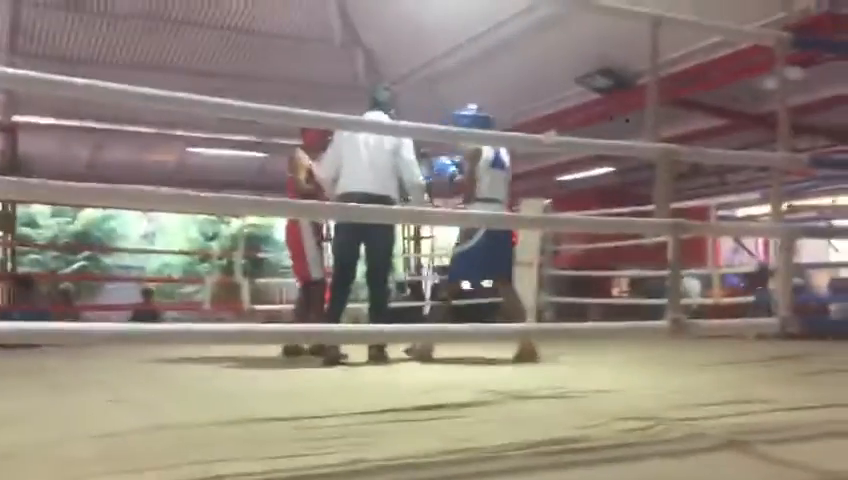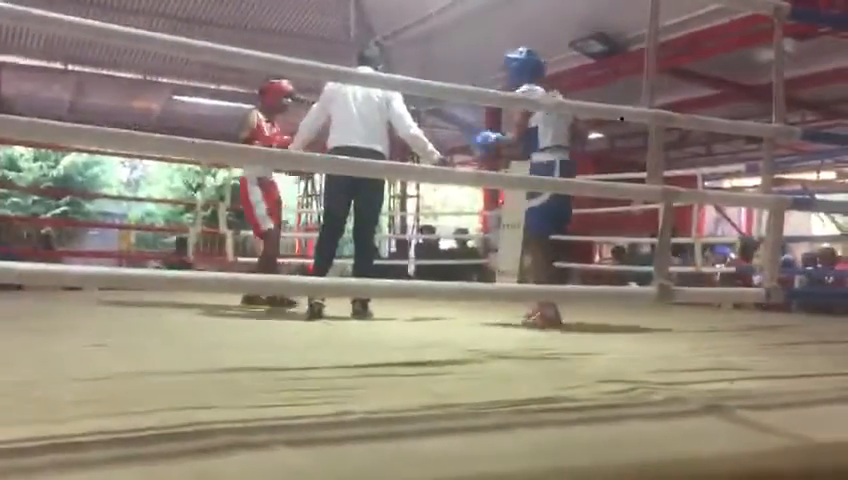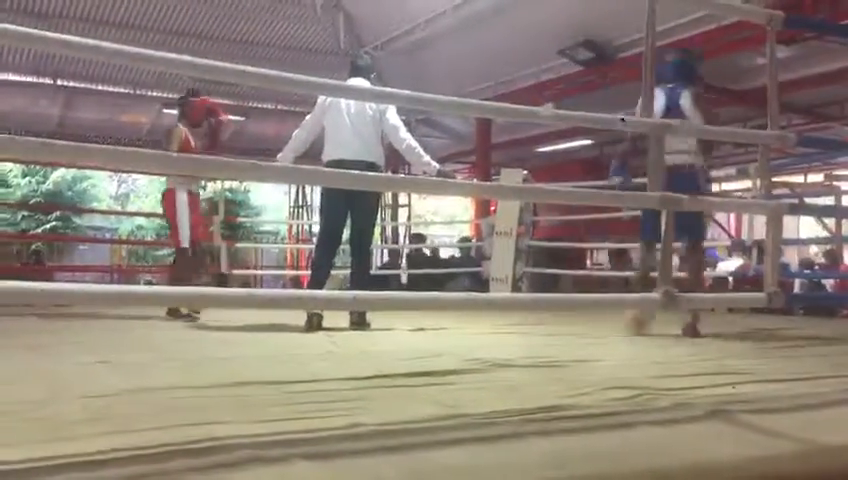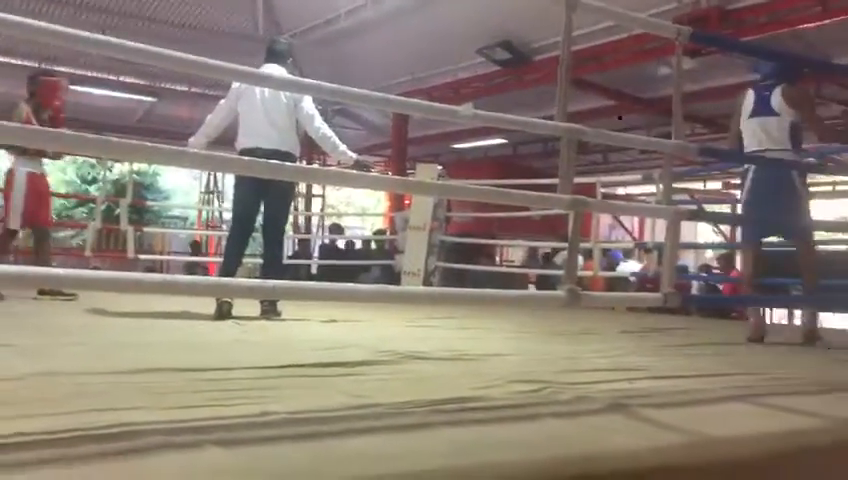
dt=0.7s
person 1, frame 1
left shoulder: (346, 130)
right shoulder: (397, 133)
left elbow: (325, 174)
right elbow: (413, 178)
left wrist: (337, 198)
right wrist: (418, 203)
left hip: (349, 204)
right hip: (381, 206)
left knee: (342, 274)
right knee: (378, 276)
right ankle: (377, 344)
person 1, frame 2
left shoulder: (335, 85)
right shoulder: (386, 89)
left elbow: (311, 122)
right elbow: (407, 128)
left wrist: (292, 151)
right wrist: (434, 156)
left hip: (340, 158)
right hip: (372, 161)
left knee: (331, 228)
right knee: (365, 232)
left ankle: (316, 297)
right ankle: (359, 300)
person 1, frame 3
left shoulder: (329, 96)
right shoulder: (379, 99)
left elbow: (305, 132)
right elbow: (401, 138)
left wrist: (281, 162)
right wrist: (432, 167)
left hip: (335, 171)
right hip: (367, 172)
left knee: (327, 240)
right knee: (361, 242)
left ankle: (313, 307)
right ankle: (358, 311)
person 1, frame 4
left shoulder: (245, 82)
left elbow: (218, 118)
right elbow: (317, 126)
left wrist: (193, 145)
right wrist: (348, 157)
left hip: (250, 158)
right hip: (281, 161)
left knee: (240, 227)
right knee: (274, 231)
left ankle: (224, 295)
right ankle: (268, 300)
person 2, frame 1
left shoulder: (474, 147)
right shoulder: (501, 151)
left elbow: (467, 191)
left wrist: (454, 175)
left knee: (451, 283)
right knee: (504, 284)
left ankle: (426, 344)
right ankle: (526, 343)
person 2, frame 2
left shoulder: (526, 93)
right shoulder: (554, 96)
left elbow: (518, 138)
right elbow: (575, 133)
left wrist: (491, 141)
left hip: (546, 169)
right hip: (562, 167)
left knee: (535, 240)
right knee: (540, 239)
left ankle: (546, 309)
right ankle: (544, 306)
person 2, frame 3
left shoulder: (650, 97)
right shoulder: (694, 96)
left elbow: (634, 136)
right elbow: (707, 146)
left wrist: (619, 164)
left hip: (660, 175)
right hip: (692, 173)
left knee: (649, 244)
right knee: (694, 247)
left ankle: (643, 306)
right ankle: (692, 319)
person 2, frame 4
left shoulder: (747, 96)
right shoulder: (792, 93)
left elbow: (733, 142)
right elbow: (823, 133)
left hip: (755, 176)
right hip: (785, 176)
left knee: (751, 249)
right knee: (804, 247)
left ankle: (754, 322)
right ankle: (810, 322)
person 3, frame 1
left shoulder: (311, 160)
right shoulder: (300, 157)
right elbow: (300, 190)
right wrist: (323, 191)
left hip: (310, 225)
right hip: (303, 225)
left knee: (311, 284)
right knee: (316, 282)
left ankle: (295, 341)
person 3, frame 2
left shoulder: (276, 127)
right shoulder: (253, 117)
right wrist: (266, 147)
left hip: (269, 184)
right hip: (253, 183)
left knee: (273, 239)
right knee: (270, 235)
left ankle: (254, 292)
person 3, frame 3
left shoulder: (193, 134)
right shoulder: (178, 131)
left elbow: (210, 149)
left wrist: (216, 125)
left hip: (190, 194)
right hip: (179, 194)
left knee: (196, 249)
right knee: (184, 249)
right ankle: (175, 305)
person 3, frame 4
left shoulder: (42, 114)
right shoulder: (23, 110)
left wrist: (56, 120)
right wrist: (45, 151)
left hip: (37, 176)
right hip: (24, 177)
left knee: (43, 232)
left ankle: (46, 285)
